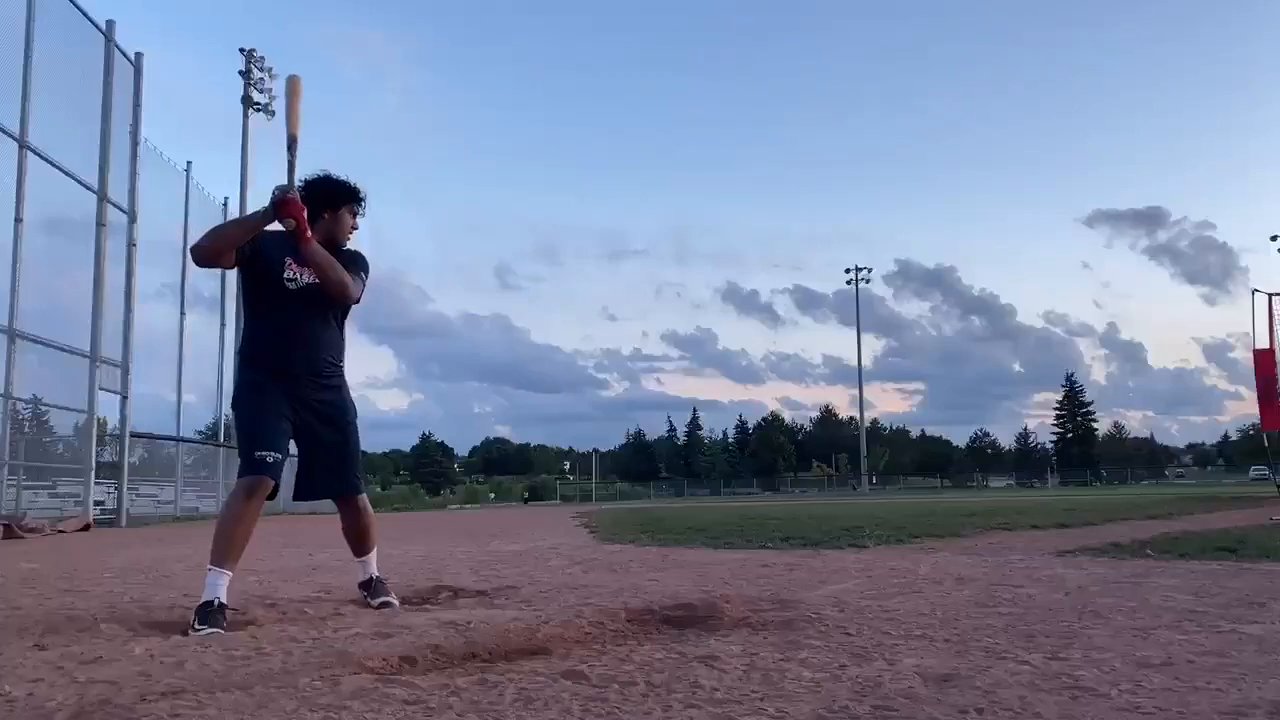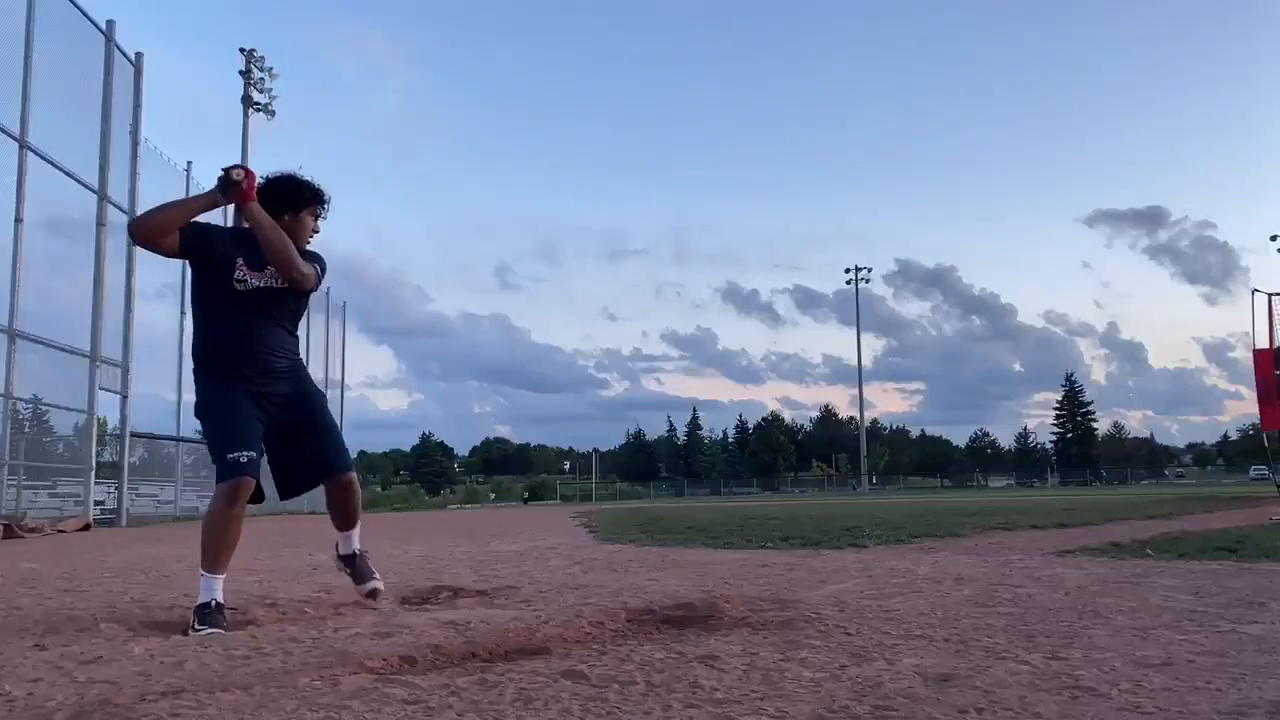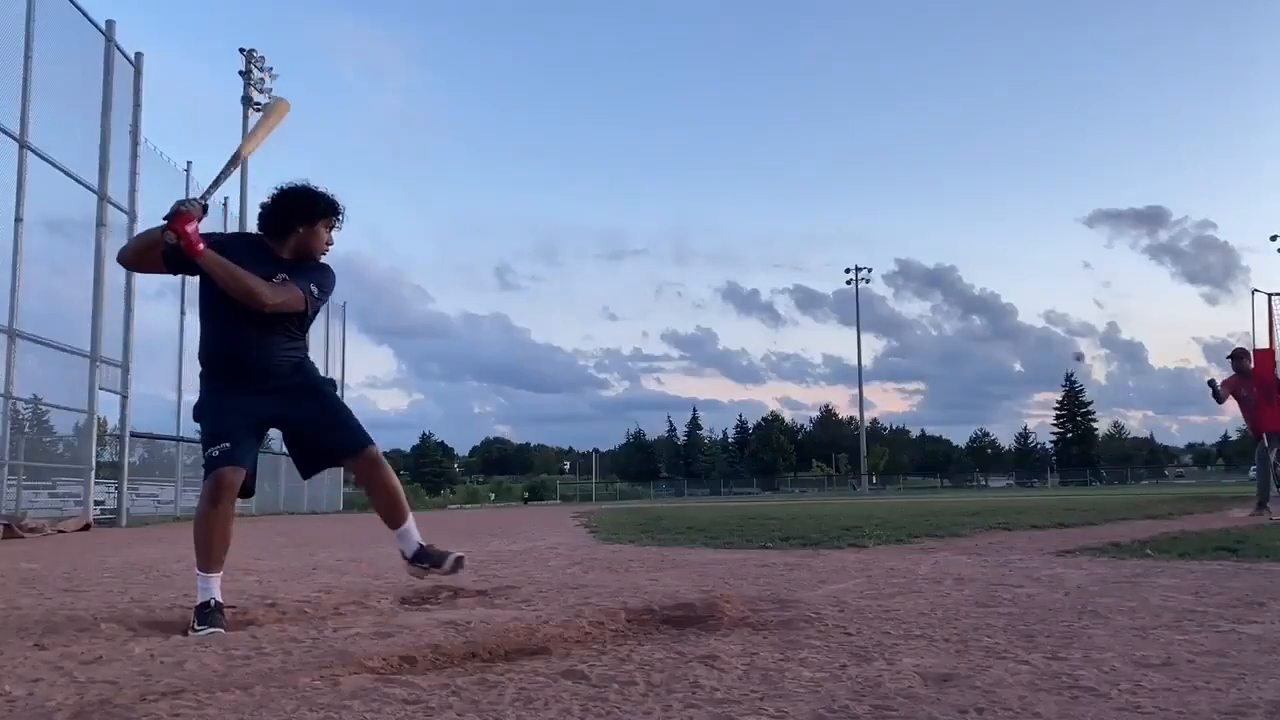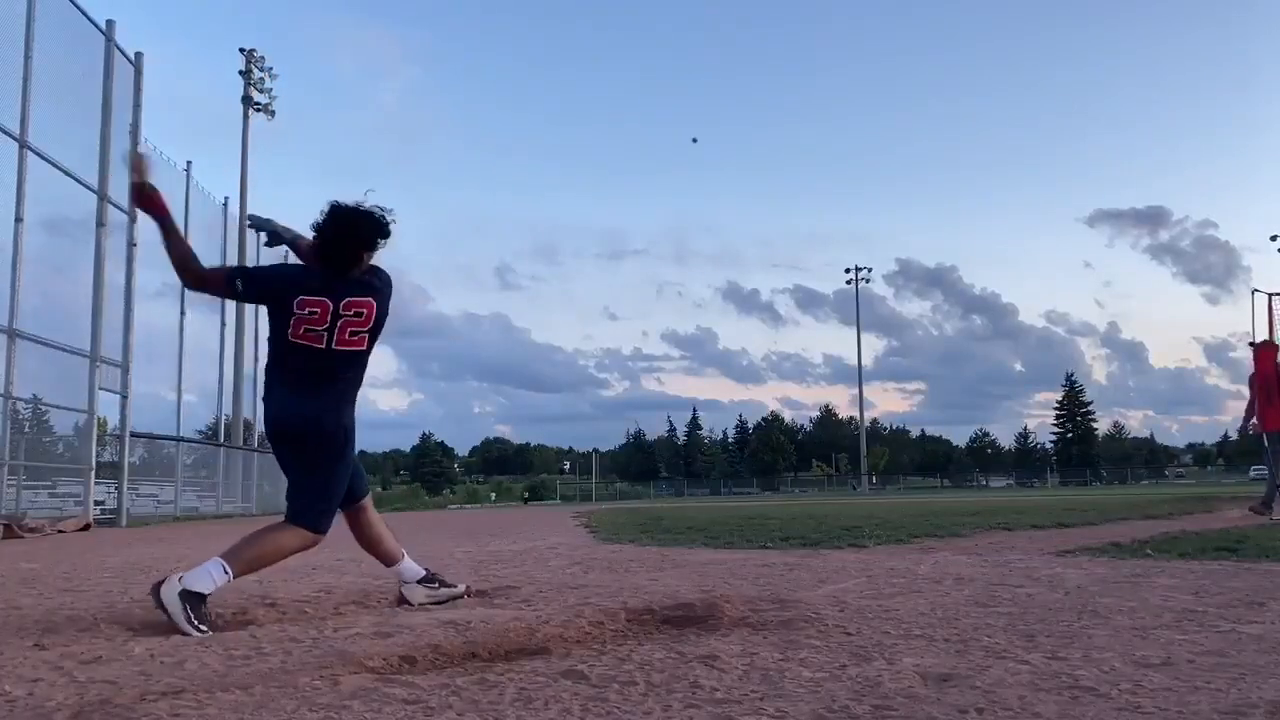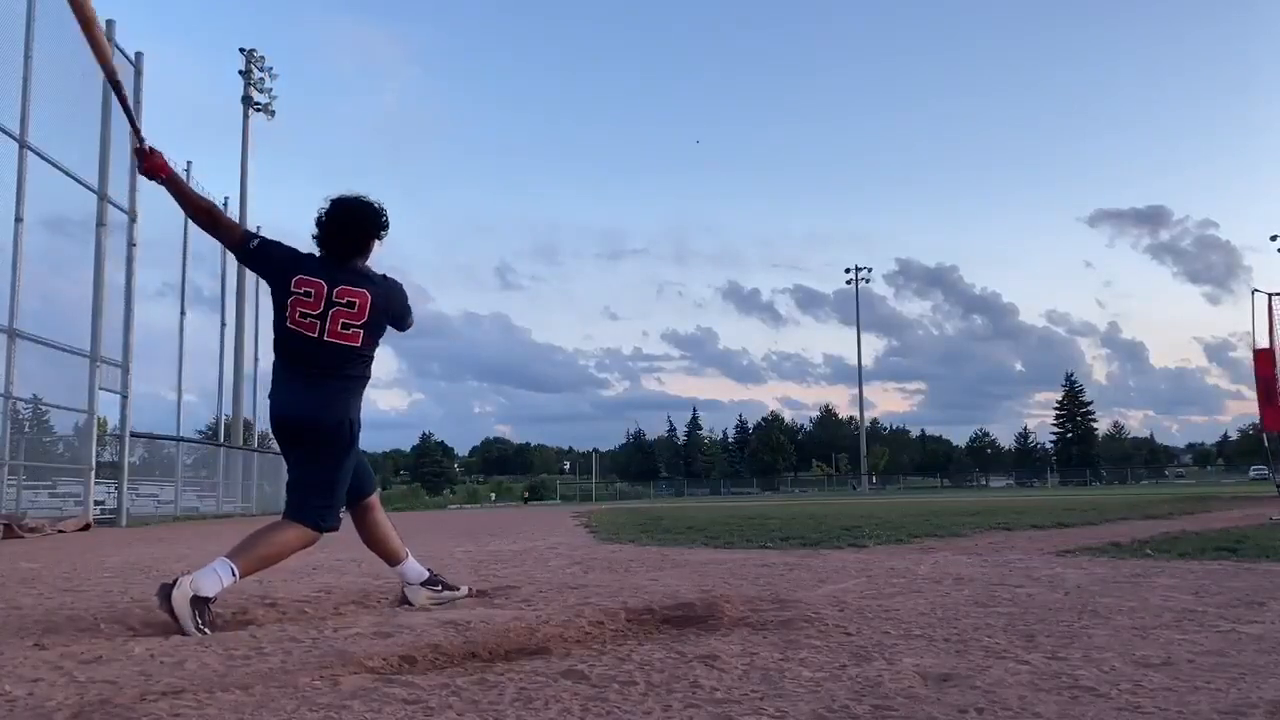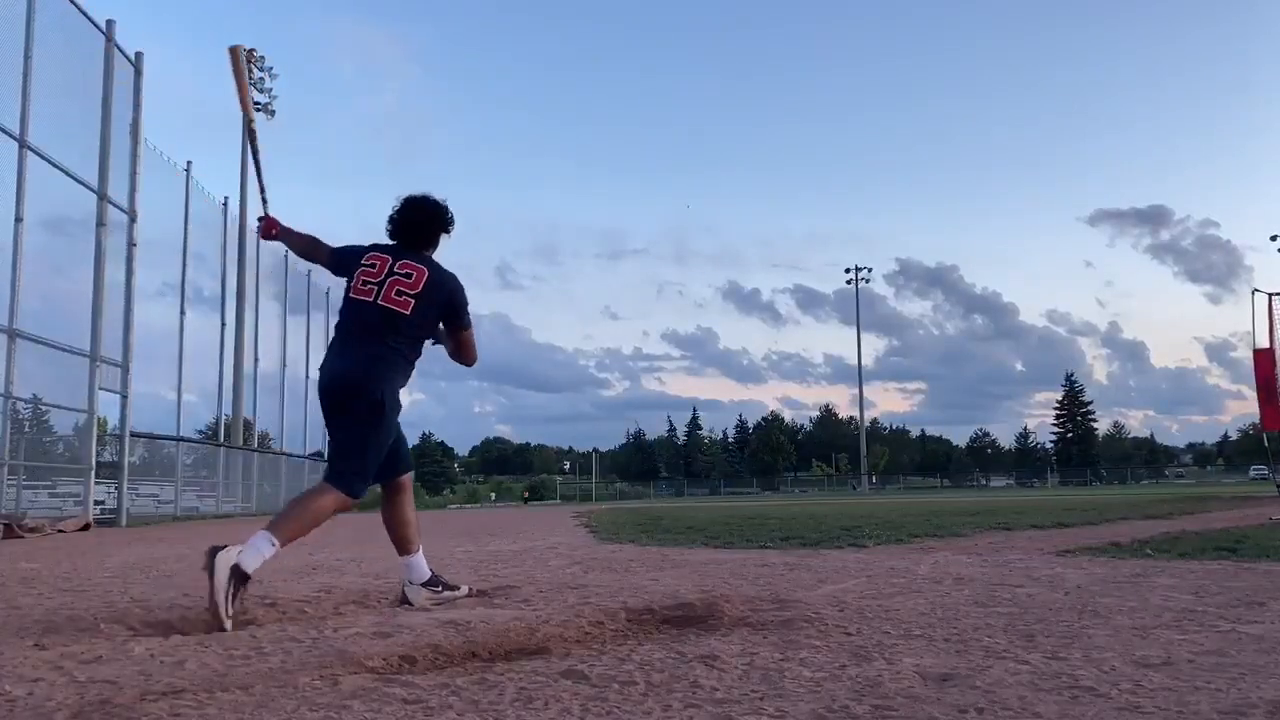
dt=0.7s
person 1, frame 1
left shoulder: (351, 261)
right shoulder: (264, 245)
left elbow: (347, 293)
right elbow: (202, 253)
left wrist: (303, 235)
right wrist: (266, 215)
left hip: (325, 389)
right hip: (265, 385)
left knee: (350, 490)
right knee: (255, 481)
left ankle: (370, 577)
right ankle: (213, 598)
person 1, frame 2
left shoulder: (311, 262)
right shoulder: (214, 242)
left elbow: (295, 272)
right elbow: (141, 231)
left wrist: (250, 203)
right wrist: (217, 196)
left hip: (288, 382)
right hip: (226, 386)
left knee: (343, 476)
right knee: (238, 483)
left ankle: (349, 549)
right ankle: (209, 600)
person 1, frame 3
left shoulder: (318, 275)
right shoulder: (225, 245)
left elbow: (266, 299)
right elbow: (130, 258)
left wrist: (196, 248)
right wrist: (172, 228)
left hip: (295, 382)
right hip: (230, 389)
left knee: (367, 458)
right knee: (223, 480)
left ankle: (413, 549)
right ankle: (208, 600)
person 1, frame 4
left shoulder: (287, 281)
right shoulder: (379, 285)
left elbow: (195, 275)
left wrist: (155, 206)
right wrist: (286, 233)
left hip: (283, 417)
right hip: (328, 423)
left knee: (357, 499)
right knee: (307, 525)
left ankle: (416, 579)
right ankle: (190, 584)
person 1, frame 5
left shoulder: (289, 266)
right shoulder: (387, 292)
left elbow: (218, 224)
right elbow: (405, 321)
left wrist: (164, 175)
left hip: (288, 410)
right hip: (333, 418)
left knee: (365, 499)
right knee: (307, 521)
left ankle: (419, 581)
right ankle: (199, 586)
person 1, frame 6
left shoulder: (367, 257)
right shoulder: (444, 283)
left elbow: (317, 249)
right elbow: (467, 355)
left wrist: (278, 230)
right wrist: (442, 332)
left hip: (336, 379)
right hip: (372, 388)
left knee: (398, 478)
right knee: (340, 489)
left ankle: (421, 581)
right ankle: (240, 559)
